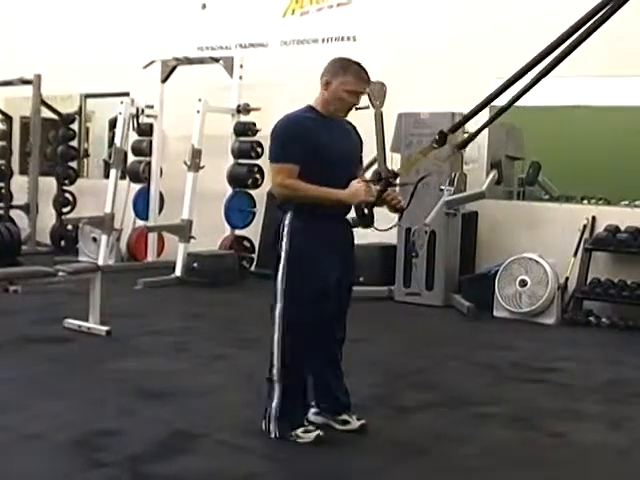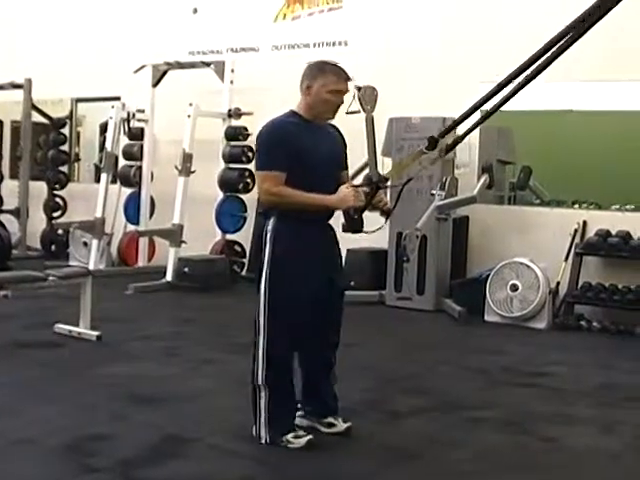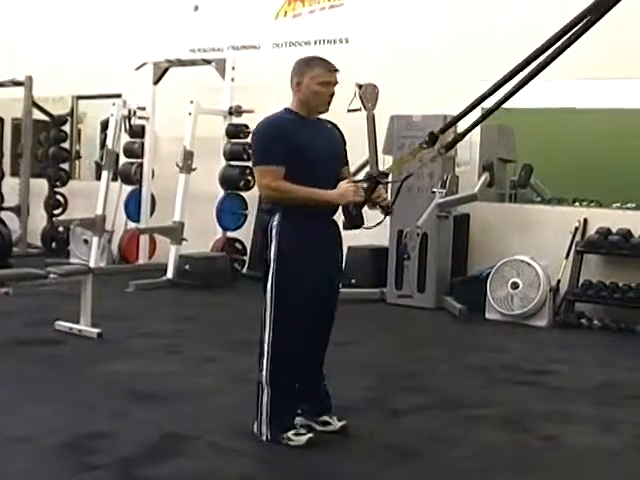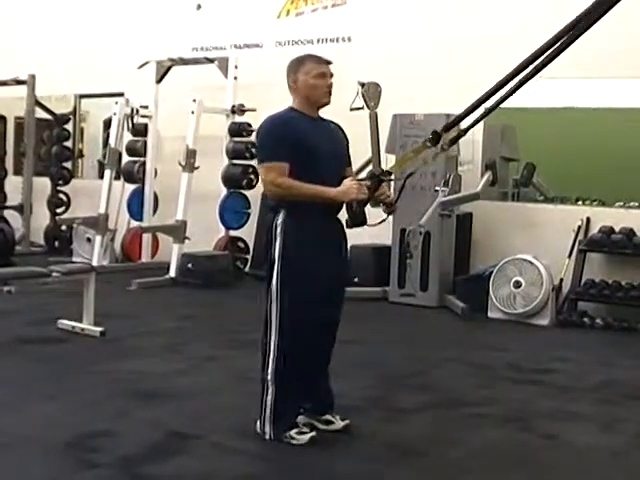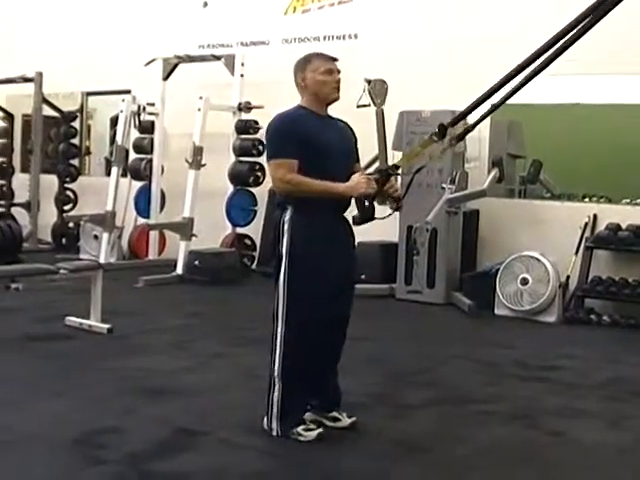
dt=0.2s
person 1, frame 1
left shoulder: (349, 132)
right shoulder: (294, 126)
right elbow: (282, 185)
left wrist: (379, 194)
right wrist: (343, 195)
left hip: (338, 234)
right hip: (302, 235)
left knee: (331, 326)
right knee: (295, 327)
left ankle: (330, 405)
right ankle: (283, 417)
person 1, frame 2
left shoulder: (333, 136)
right shoulder: (278, 132)
right elbow: (269, 192)
left wrist: (366, 197)
right wrist: (331, 200)
left hip: (323, 238)
right hip: (287, 240)
left knee: (325, 329)
right knee: (280, 334)
left ankle: (318, 409)
right ankle: (274, 422)
person 1, frame 3
left shoulder: (332, 132)
right shoulder: (274, 129)
left elbow: (342, 180)
right elbow: (269, 187)
left wrist: (366, 193)
right wrist: (331, 195)
left hip: (326, 234)
right hip: (291, 235)
left knee: (317, 327)
right knee: (283, 329)
left ankle: (314, 407)
right ankle: (274, 420)
person 1, frame 4
left shoulder: (334, 131)
right shoulder: (278, 127)
left elbow: (345, 179)
right elbow: (274, 184)
left wrist: (370, 191)
right wrist: (335, 193)
left hip: (331, 232)
right hip: (296, 233)
left knee: (323, 324)
right knee: (288, 327)
left ankle: (316, 406)
right ankle: (277, 418)
person 1, frame 5
left shoulder: (343, 130)
right shoulder: (287, 124)
left elbow: (354, 178)
right elbow: (282, 180)
left wrist: (378, 187)
right wrist: (344, 188)
left hip: (338, 230)
right hip: (303, 230)
left knee: (333, 322)
right knee: (297, 325)
left ankle: (323, 403)
right ankle: (284, 415)
